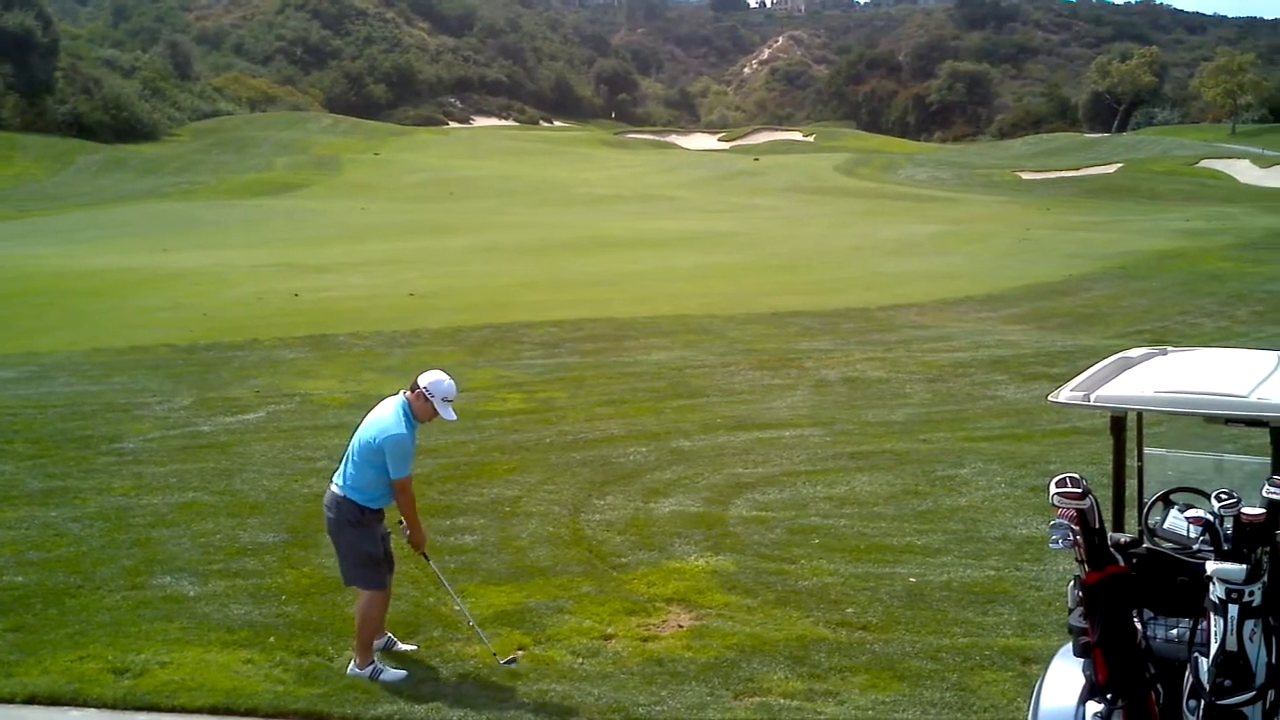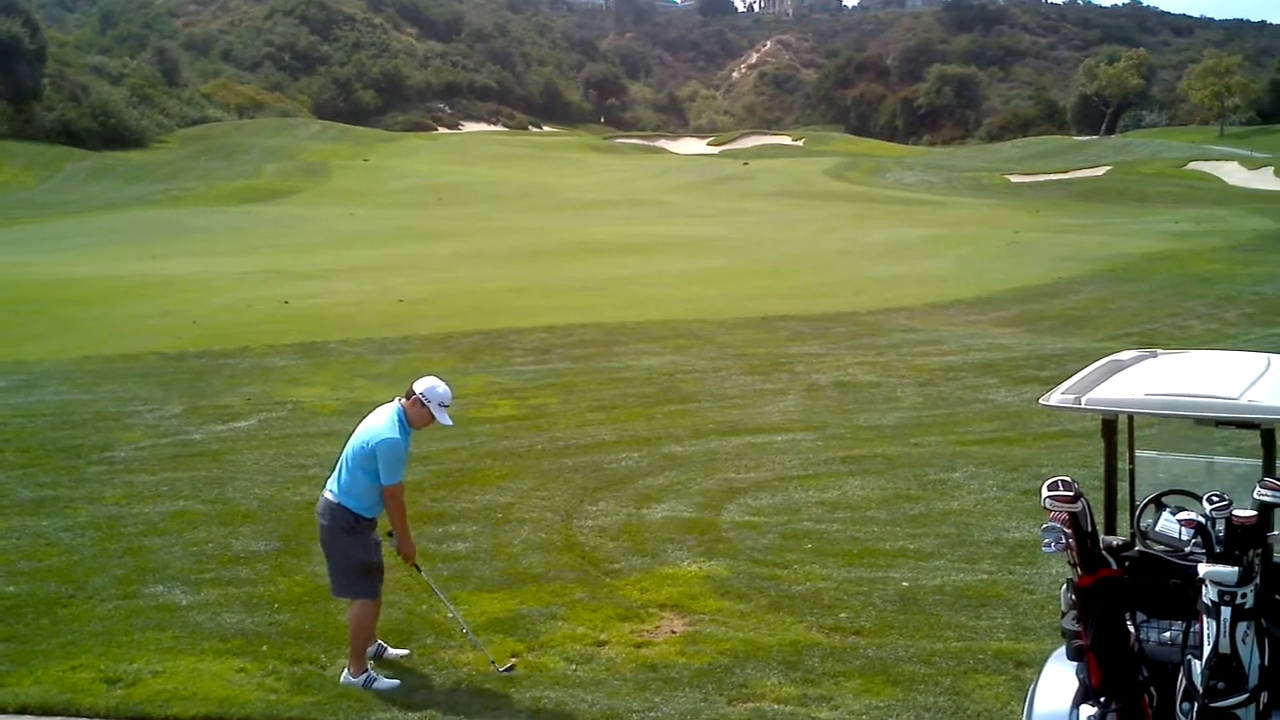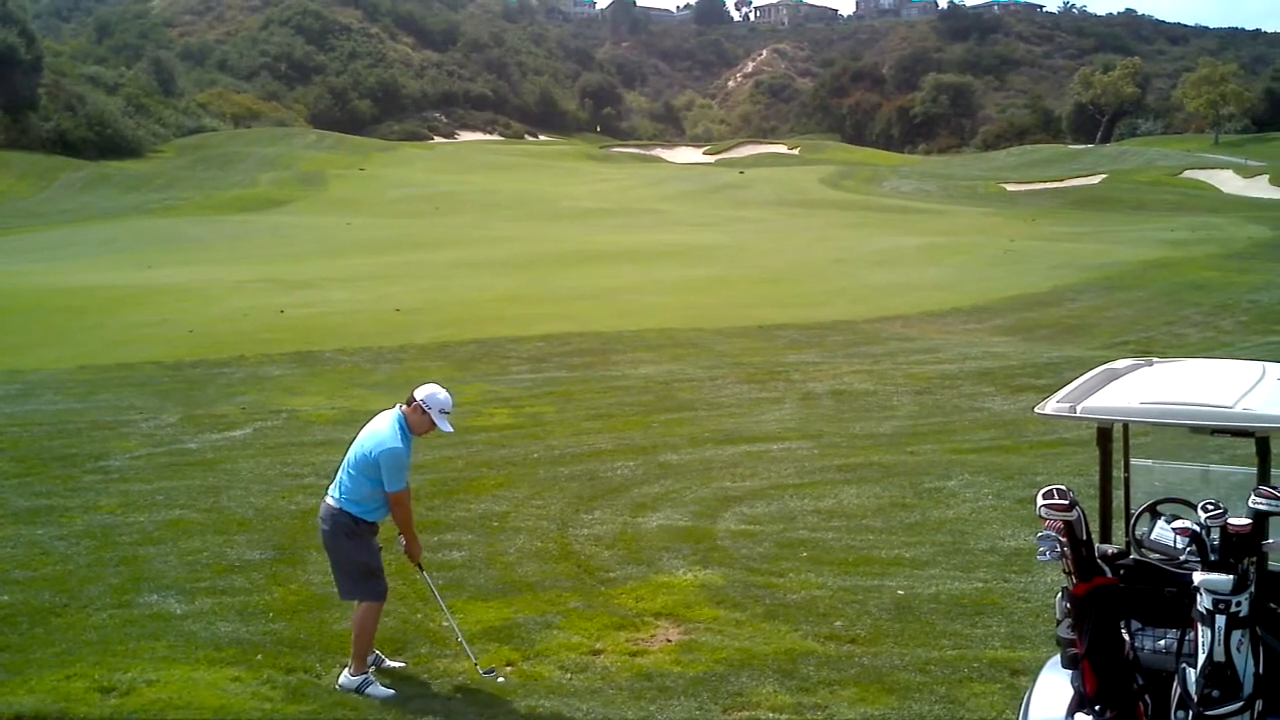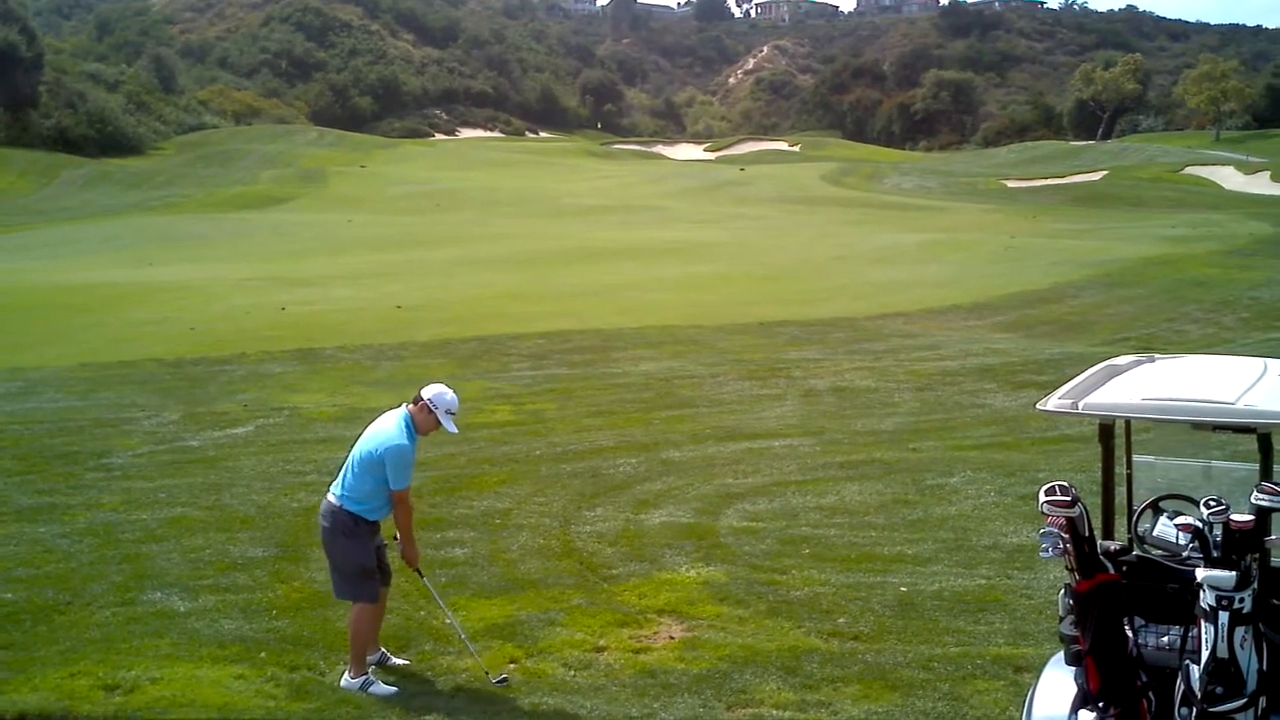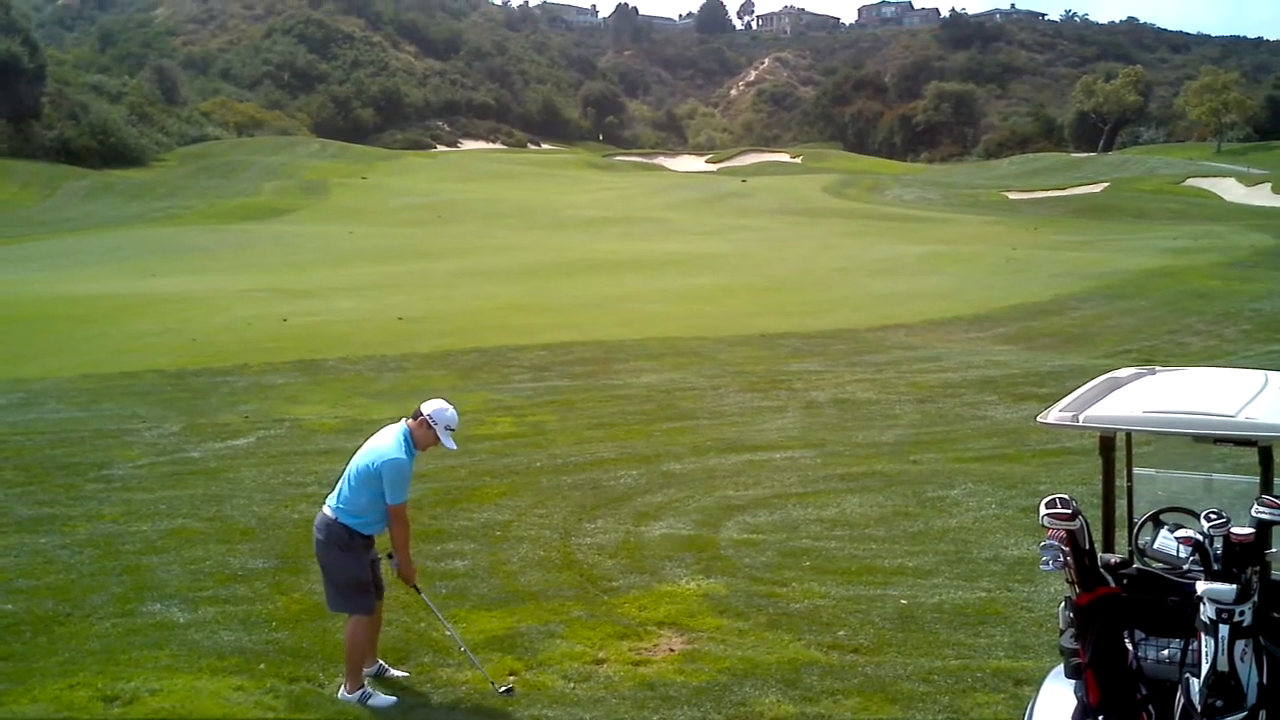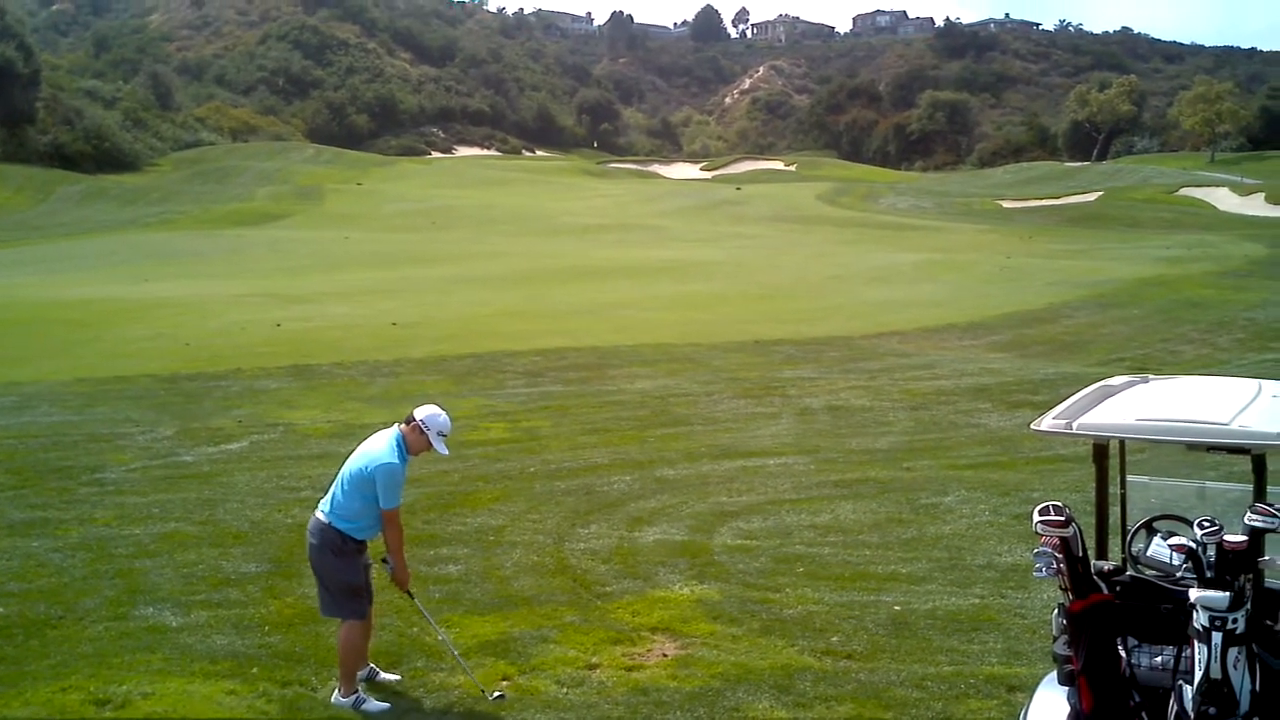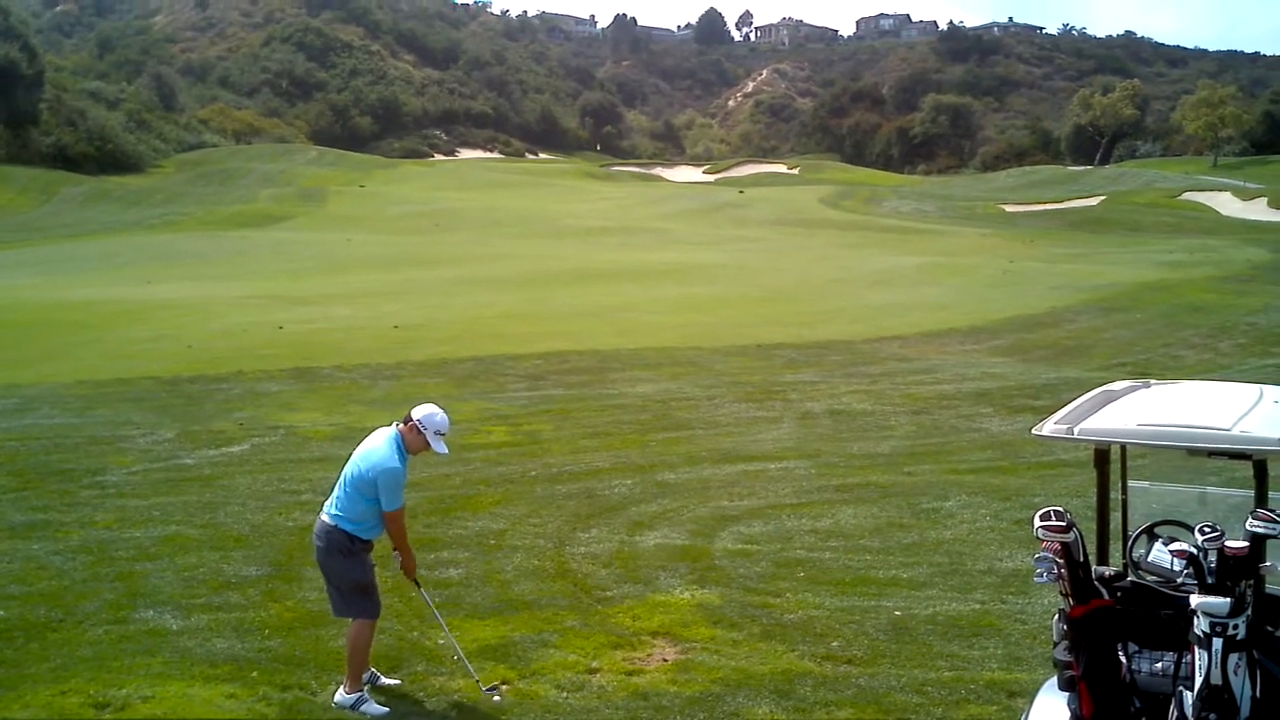
dt=0.3s
person 1, frame 1
left shoulder: (396, 405)
right shoulder: (397, 433)
left elbow: (401, 483)
right elbow: (403, 491)
left wrist: (410, 522)
right wrist: (416, 530)
left hip: (362, 504)
right hip: (351, 510)
left knee: (383, 573)
right knee: (373, 584)
left ankle: (377, 636)
right ankle: (362, 662)
person 1, frame 2
left shoulder: (391, 413)
right shoulder: (391, 438)
left elbow: (393, 489)
right elbow: (392, 497)
left wrist: (399, 533)
right wrist: (405, 540)
left hip: (353, 512)
right hip: (343, 517)
left knee: (374, 582)
right knee: (364, 593)
left ankle: (369, 644)
right ankle: (356, 670)
person 1, frame 3
left shoulder: (391, 419)
right shoulder: (393, 446)
left elbow: (400, 489)
right elbow: (398, 503)
left wrist: (407, 533)
right wrist: (412, 541)
left hip: (354, 517)
right hip: (345, 522)
left knee: (371, 589)
right knee: (372, 594)
left ankle: (367, 653)
right ankle: (356, 672)
person 1, frame 4
left shoulder: (396, 418)
right shoulder: (399, 444)
left elbow: (397, 497)
right elbow: (401, 503)
left wrist: (403, 537)
right wrist: (409, 545)
left hip: (358, 516)
right hip: (346, 521)
left knee: (380, 585)
right knee: (366, 596)
left ankle: (372, 651)
right ankle: (356, 673)
person 1, frame 5
left shoulder: (396, 434)
right shoulder: (397, 458)
left elbow: (393, 513)
right elbow: (398, 518)
left wrist: (399, 554)
right wrist: (405, 562)
left hip: (353, 529)
right hip: (340, 534)
left knee: (374, 599)
right knee: (361, 608)
left ankle: (370, 662)
right ankle: (353, 687)
person 1, frame 6
left shoulder: (388, 437)
right shoulder: (390, 463)
right elbow: (391, 522)
left wrist: (393, 556)
right wrist: (400, 566)
left hip: (344, 533)
right hip: (333, 539)
left knee: (363, 606)
right knee: (353, 614)
left ankle: (361, 667)
right ankle: (346, 692)
person 1, frame 7
left shoulder: (385, 435)
right shoulder: (391, 465)
right elbow: (394, 522)
left wrist: (401, 549)
right wrist: (407, 557)
left hip: (346, 533)
right hip: (340, 539)
left knee: (367, 608)
right knee: (365, 612)
left ankle: (363, 671)
right ankle: (351, 690)
